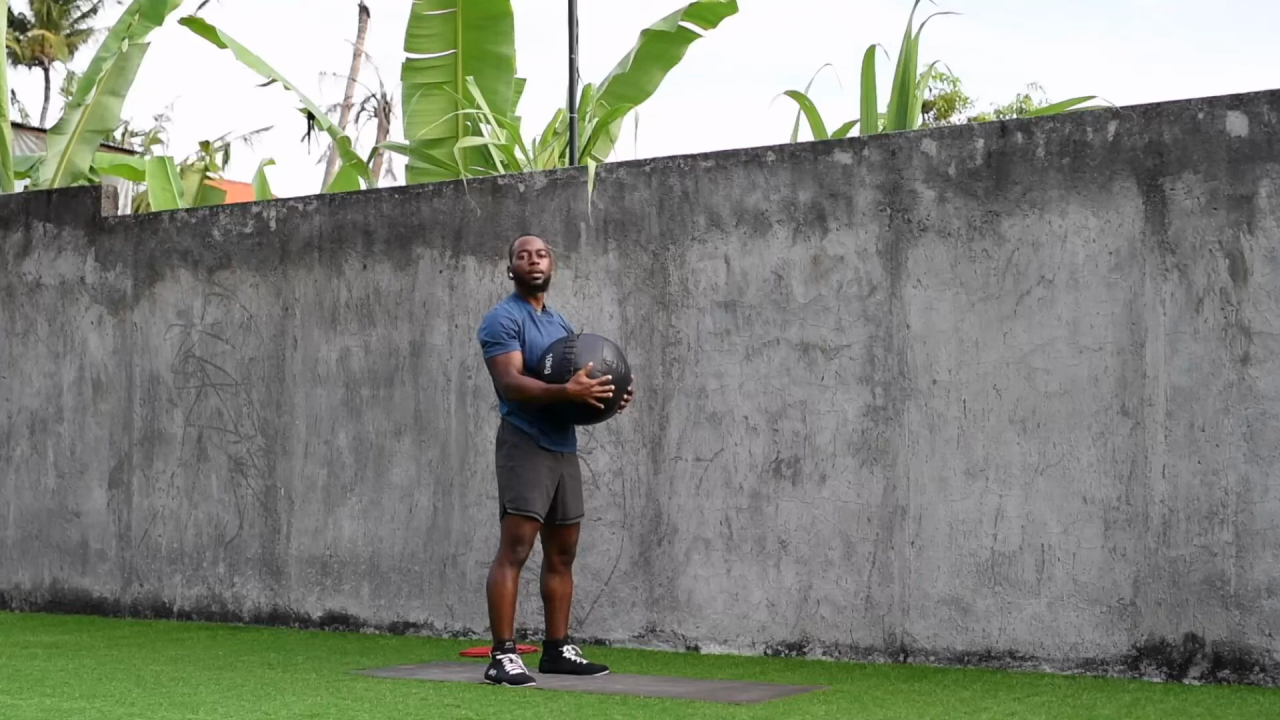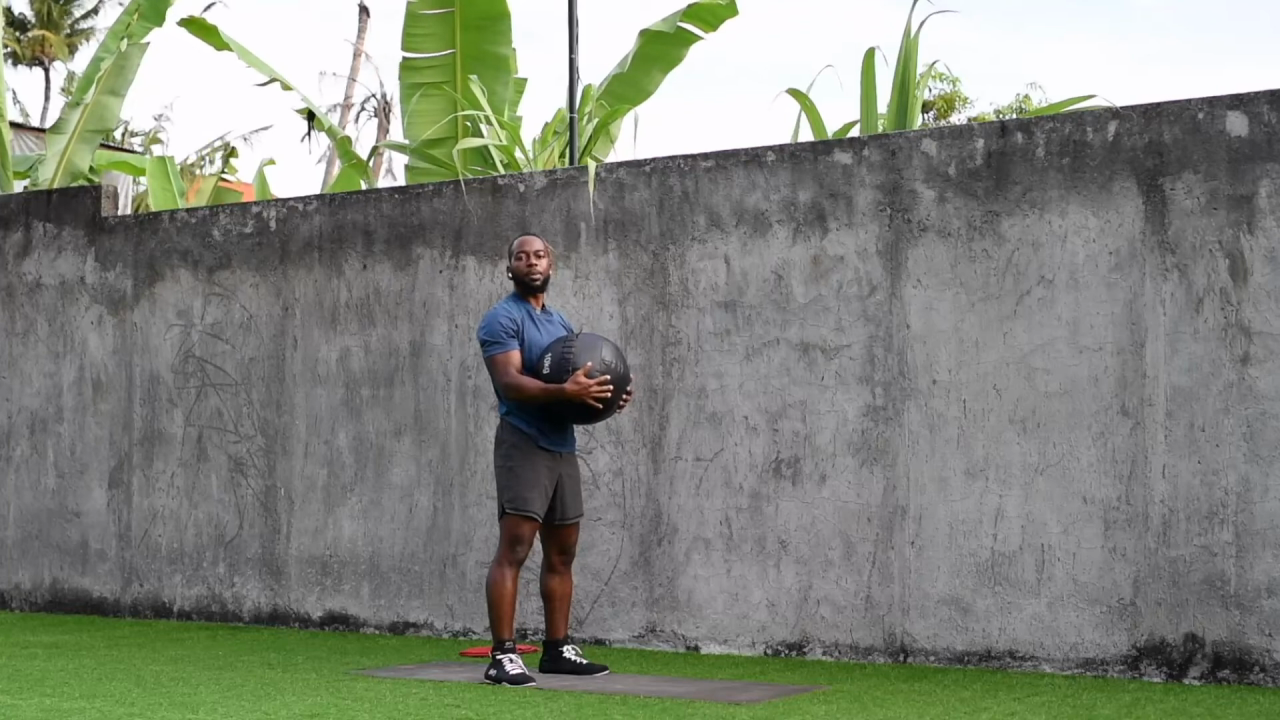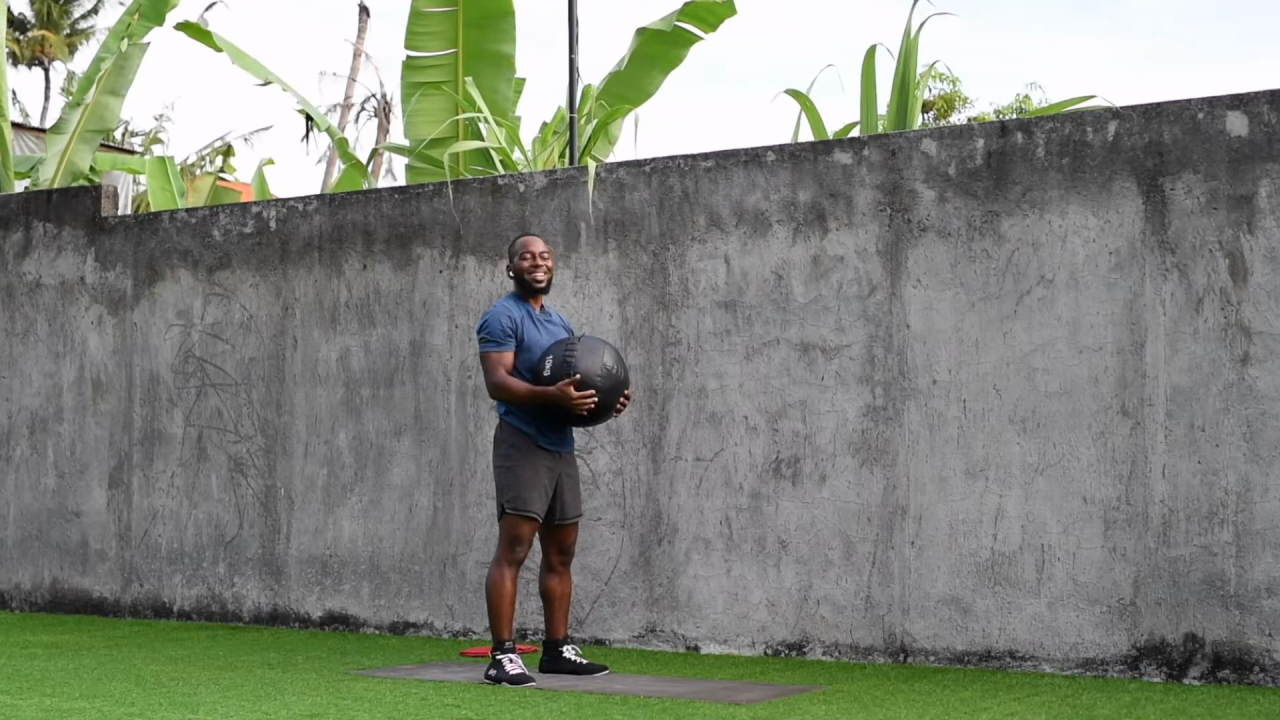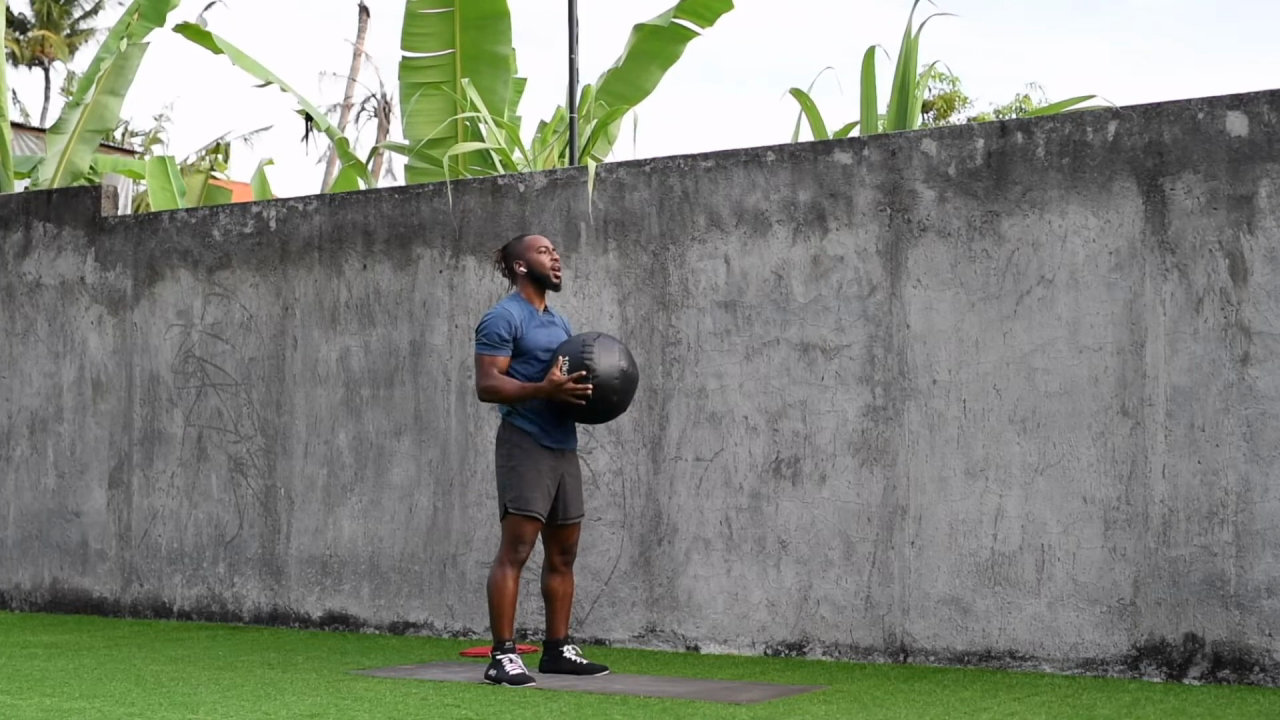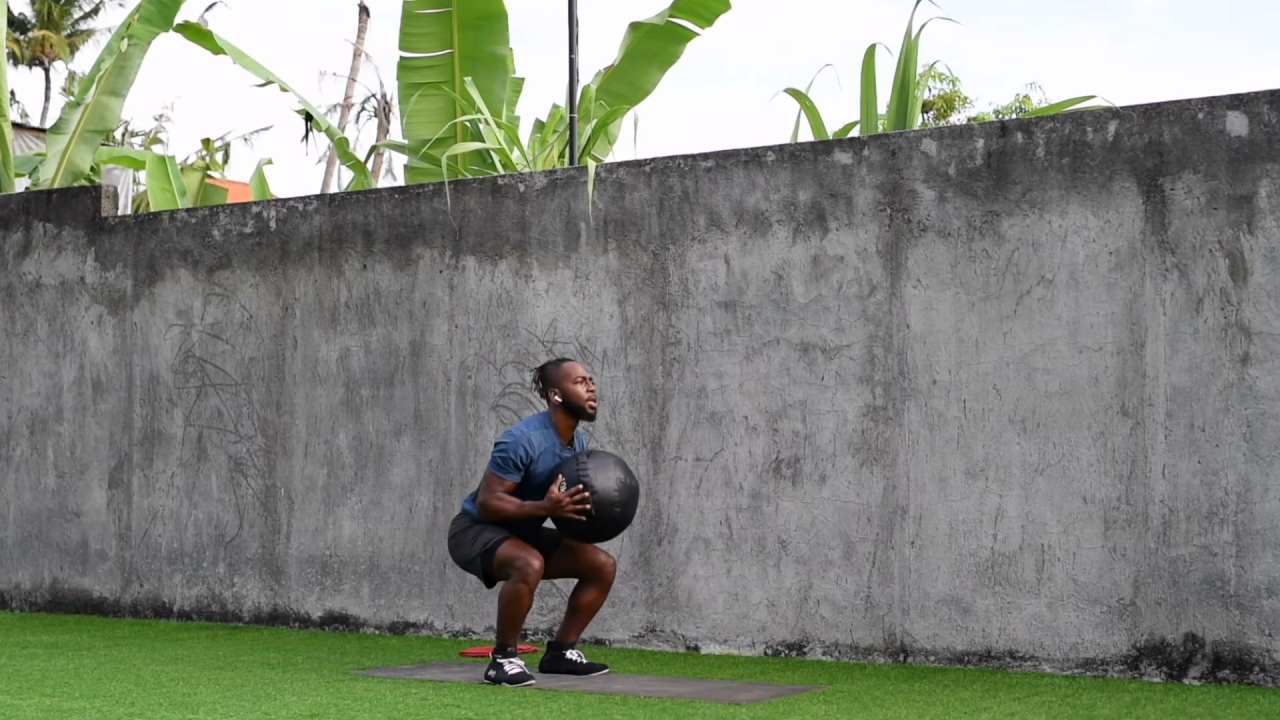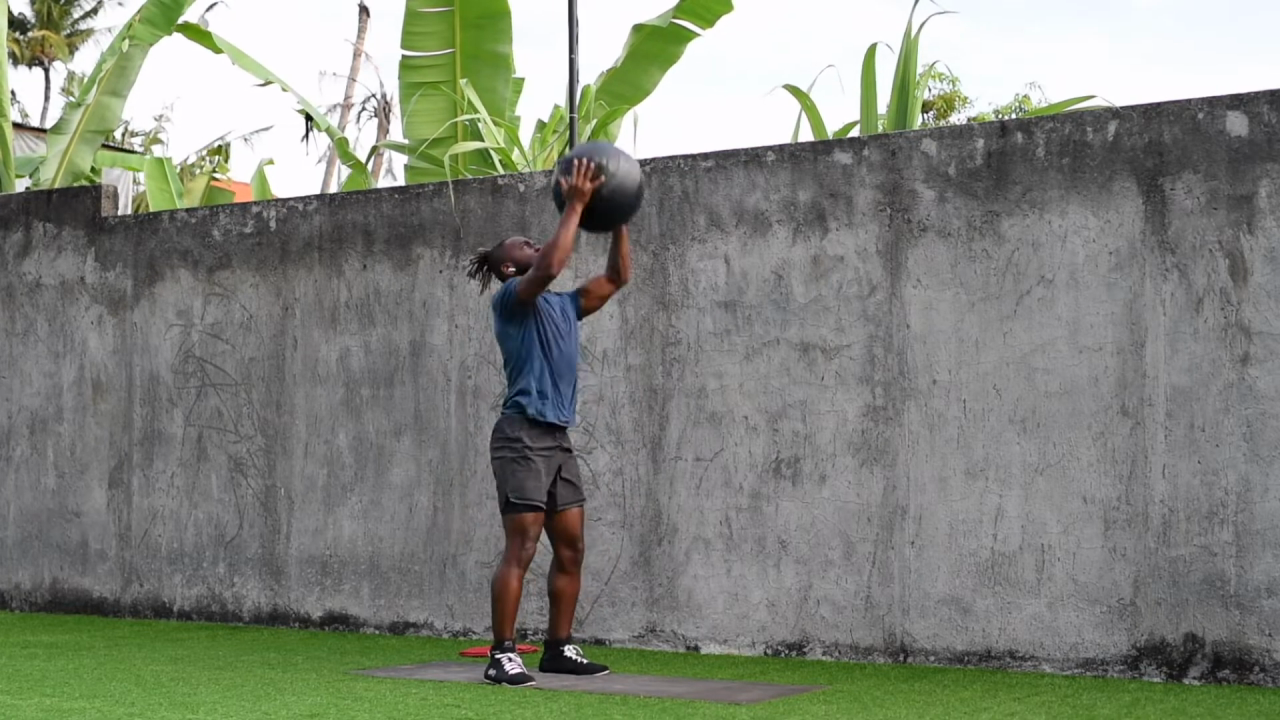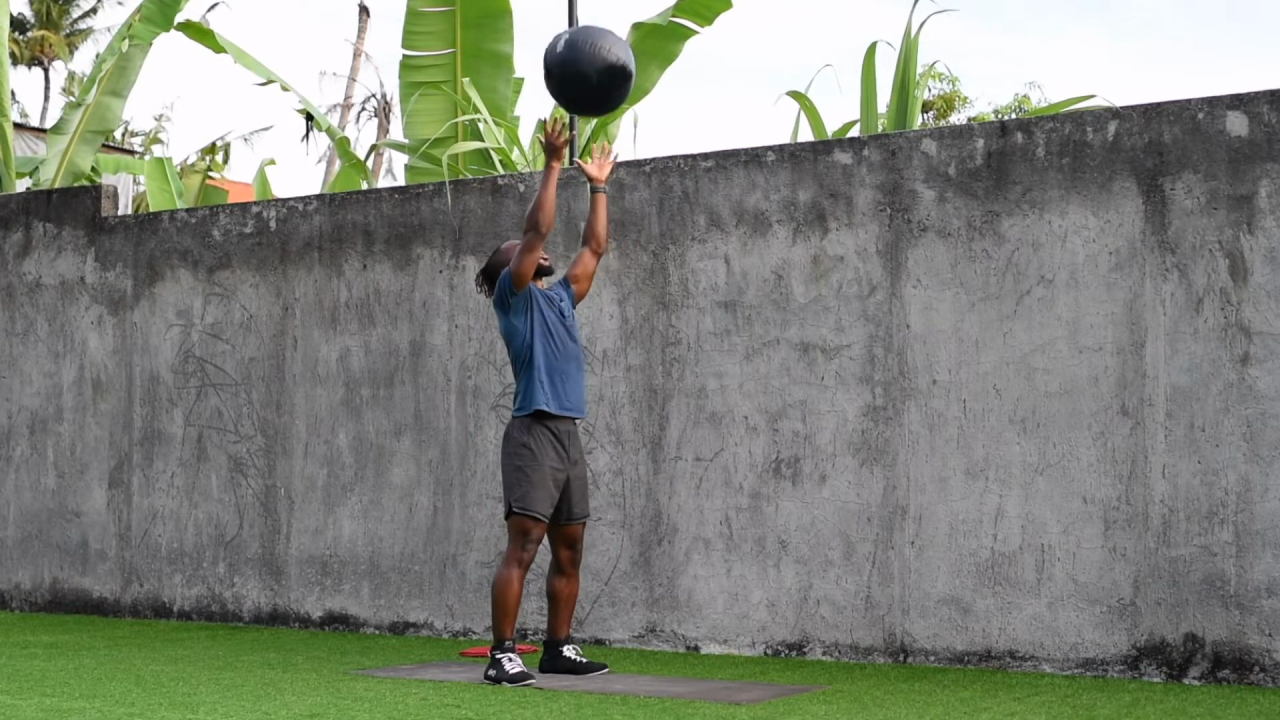
dt=0.7s
person 1, frame 1
left shoulder: (560, 322)
right shoulder: (503, 319)
right elbow: (511, 382)
left wrist: (603, 394)
right wrist: (567, 391)
left hip: (564, 446)
right hip: (526, 444)
left knee: (562, 554)
right knee: (514, 550)
left ankle: (557, 649)
right ankle: (502, 655)
person 1, frame 2
left shoulder: (561, 321)
right shoulder: (502, 318)
right elbow: (509, 382)
left wrist: (603, 394)
right wrist: (564, 391)
left hip: (563, 445)
right hip: (524, 443)
left knee: (561, 553)
right knee: (513, 549)
left ankle: (558, 649)
right ankle: (502, 655)
person 1, frame 3
left shoulder: (560, 321)
right shoulder: (502, 316)
right elbow: (498, 383)
left wrist: (603, 398)
right wrist: (551, 395)
left hip: (562, 445)
right hip: (523, 443)
left knee: (561, 553)
right knee: (513, 549)
left ankle: (558, 648)
right ankle: (502, 655)
person 1, frame 4
left shoulder: (559, 320)
right shoulder: (503, 317)
right elbow: (487, 386)
left wrist: (594, 389)
right wrist: (545, 389)
left hip: (564, 446)
right hip: (526, 444)
left knee: (562, 555)
right knee: (515, 551)
left ankle: (558, 649)
right ankle: (502, 656)
person 1, frame 5
left shoulder: (578, 442)
right shoulder: (524, 440)
left elbow: (571, 498)
right elbow: (488, 502)
left wrist: (590, 504)
right wrist: (546, 508)
left hip: (524, 531)
right hip: (477, 528)
left knee: (603, 567)
right knee: (529, 566)
left ankle: (561, 651)
right ankle: (503, 657)
person 1, frame 6
left shoulder: (563, 303)
right shoulder: (513, 297)
left elbow: (616, 279)
right elbow: (549, 266)
left wrist: (619, 223)
right wrist: (573, 206)
left hip: (558, 438)
right hip: (522, 436)
left knee: (571, 548)
right knee: (521, 547)
left ankle: (559, 648)
right ankle: (502, 654)
person 1, frame 7
left shoulder: (560, 299)
right shoulder: (515, 297)
left elbow: (595, 247)
right elbow: (537, 229)
left wrist: (598, 186)
right wrist: (552, 163)
left hip: (569, 436)
right hip: (533, 434)
left knee: (568, 554)
right knee: (523, 550)
left ankle: (558, 648)
right ankle: (502, 655)
